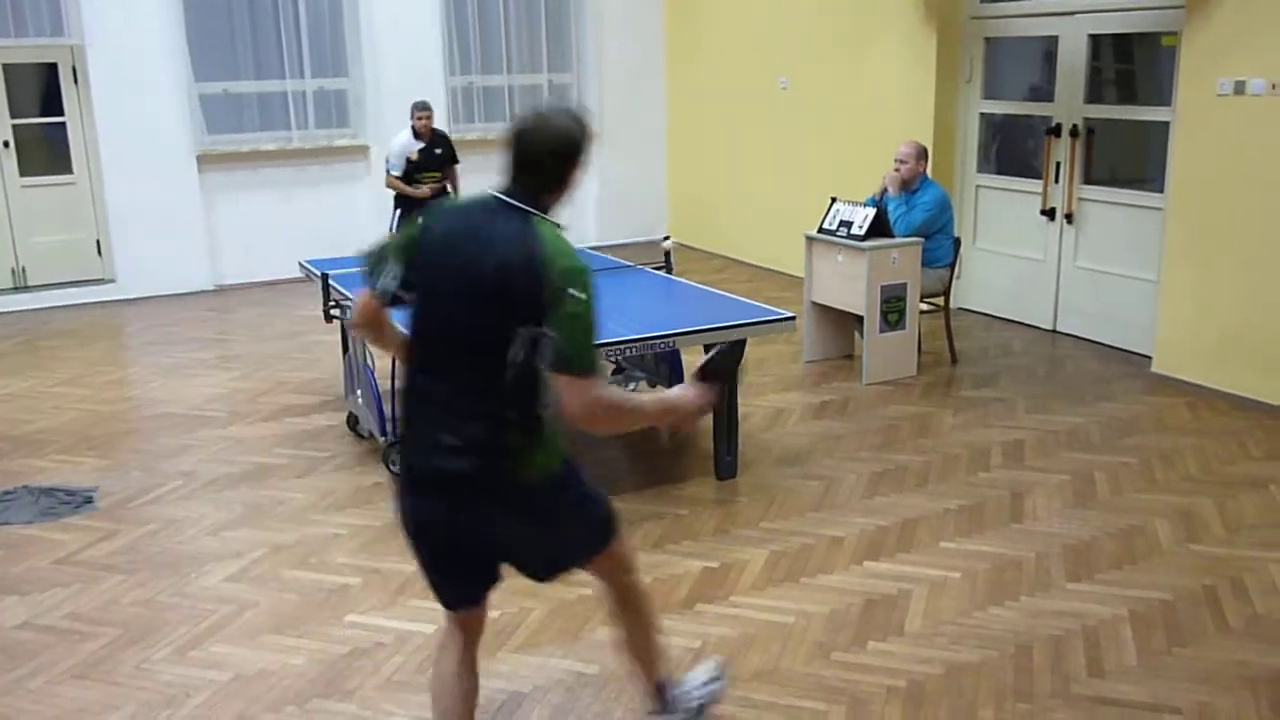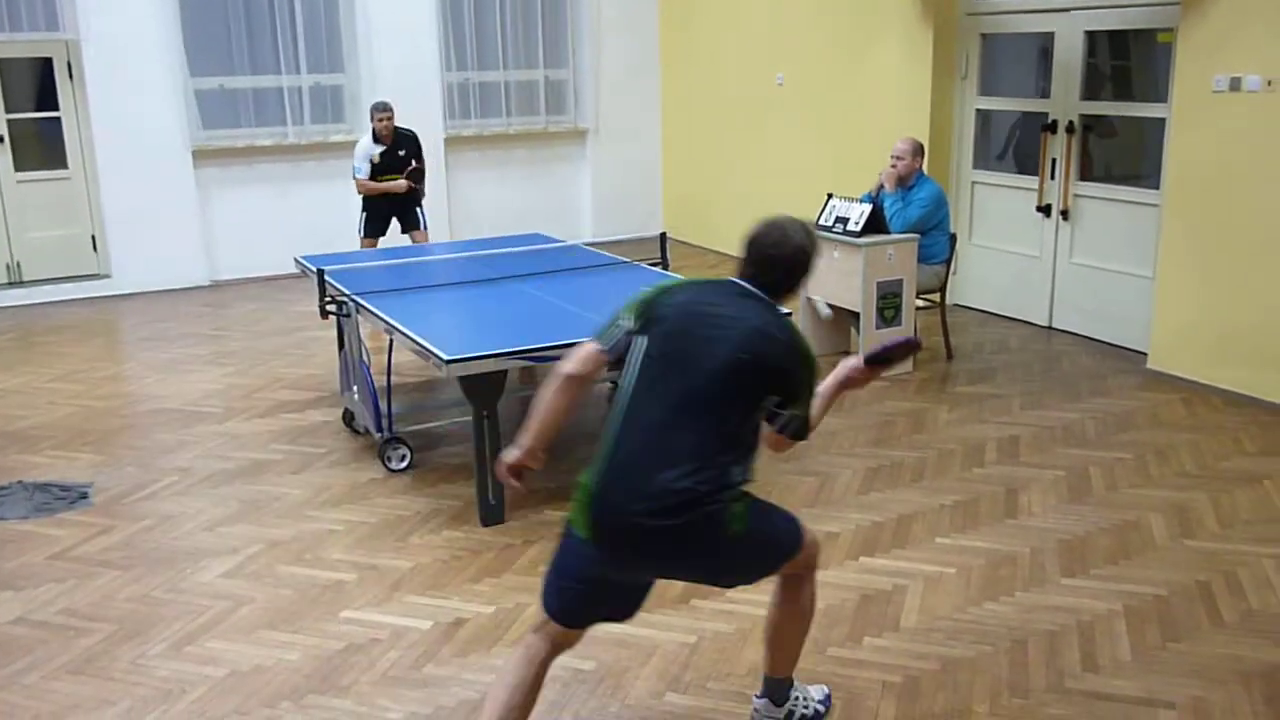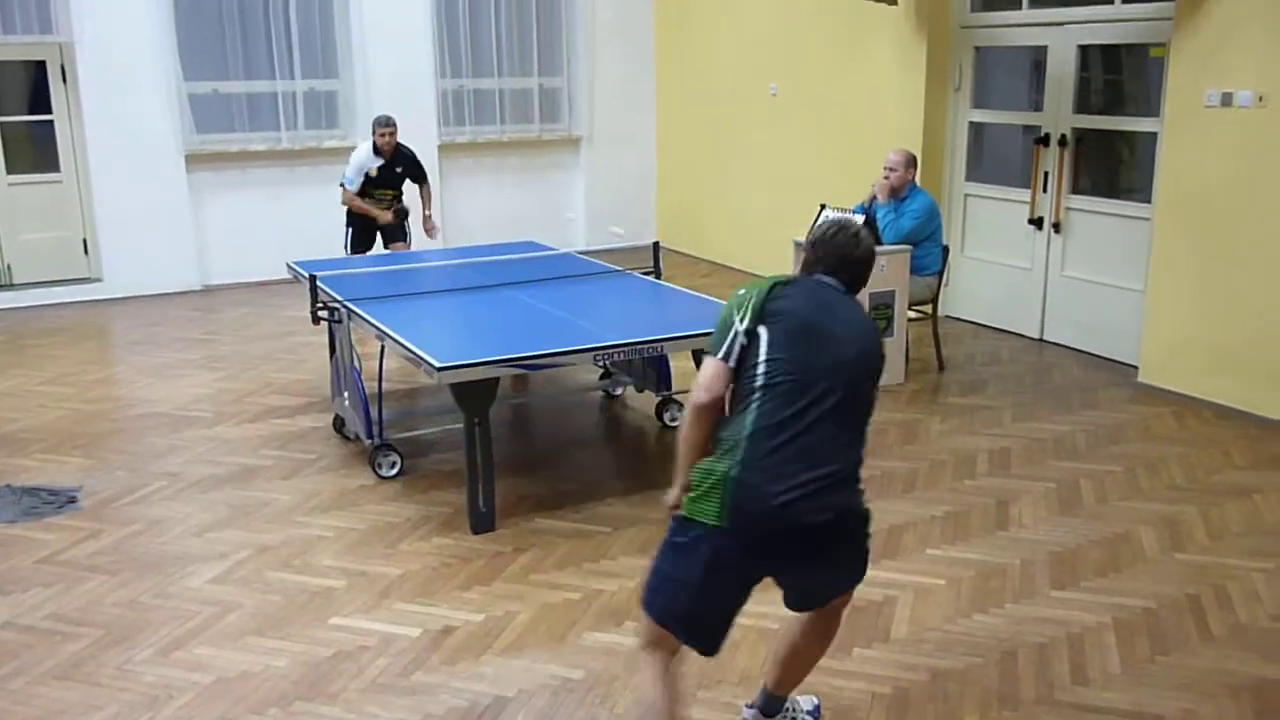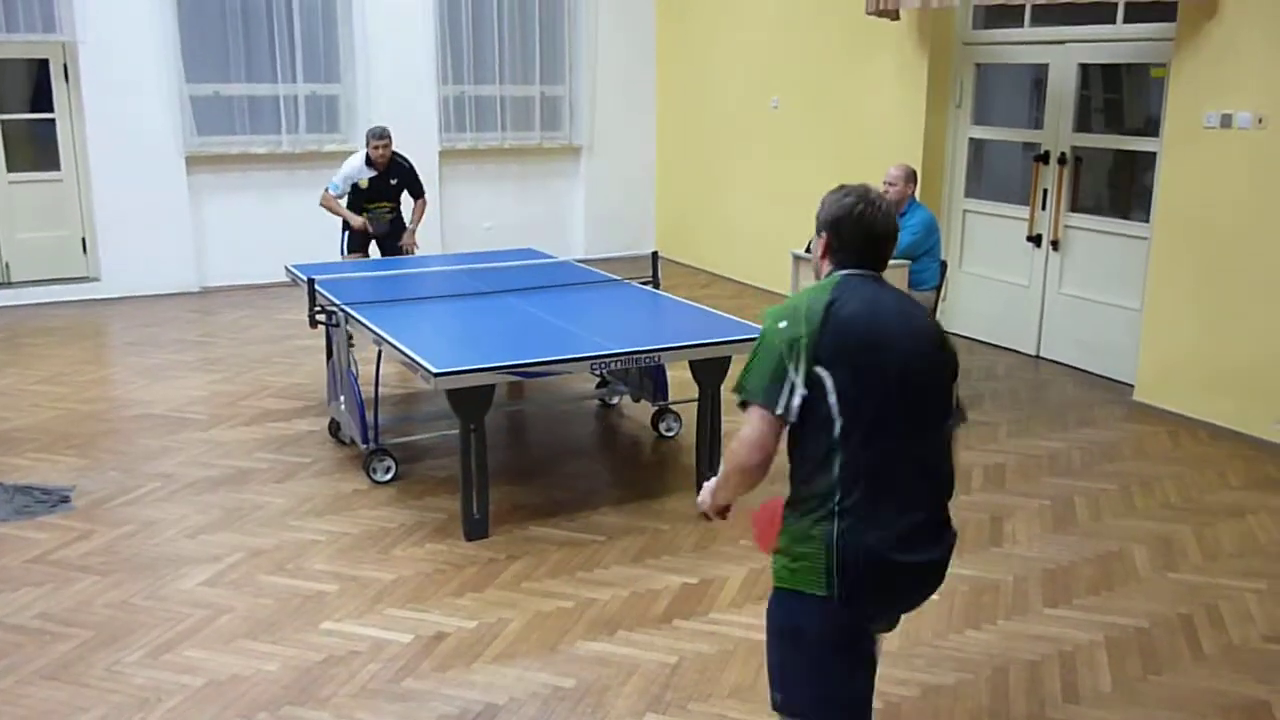
dt=0.3s
person 1, frame 1
left shoulder: (434, 225)
right shoulder: (559, 266)
left elbow: (363, 315)
right elbow: (580, 409)
right wrist: (672, 405)
left hip: (424, 467)
right hip: (510, 466)
left knee: (463, 629)
right knee: (616, 566)
person 1, frame 2
left shoulder: (667, 297)
right shoulder: (787, 349)
left elbow: (574, 373)
right elbow: (783, 438)
left wrist: (524, 446)
right wrist: (837, 381)
left hip: (607, 512)
right hip: (697, 521)
left knee: (545, 638)
right knee: (802, 556)
person 1, frame 3
left shoulder: (765, 296)
right shoulder: (870, 336)
left elbow: (705, 399)
left wrist: (682, 485)
left hip: (737, 502)
right hip: (831, 518)
left knee: (659, 643)
right knee: (831, 595)
person 1, frame 4
left shoulder: (798, 317)
right shoulder: (929, 329)
left elbow: (754, 451)
left wrist: (719, 492)
left hip: (833, 549)
right hip: (924, 553)
right knee: (852, 624)
